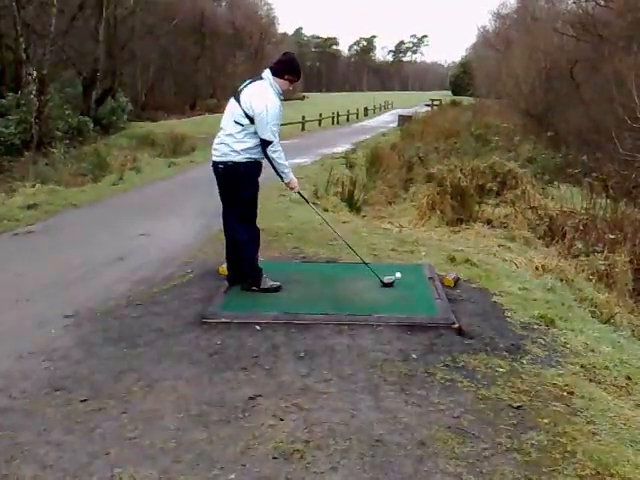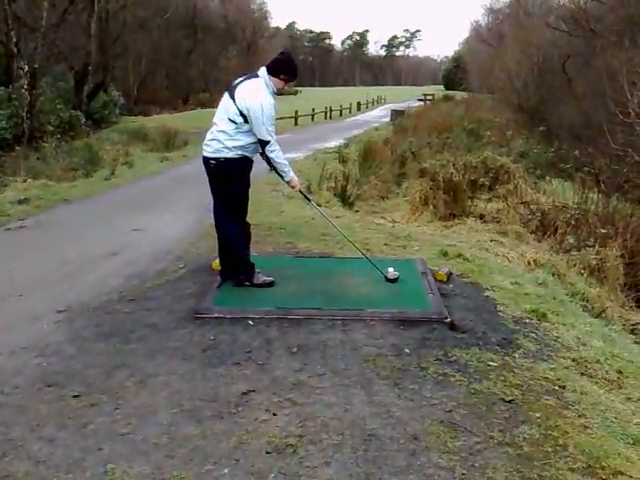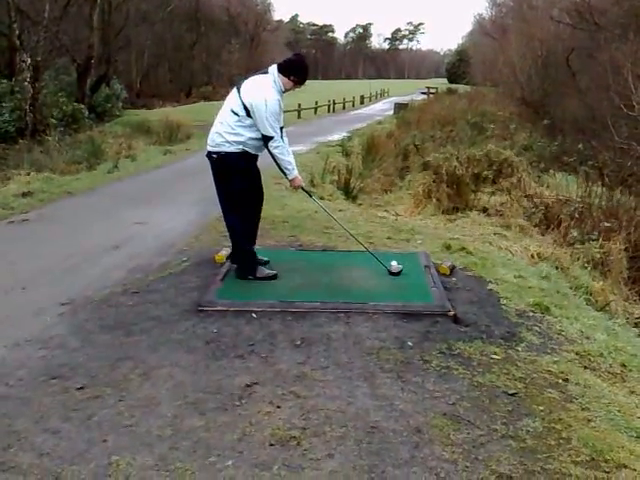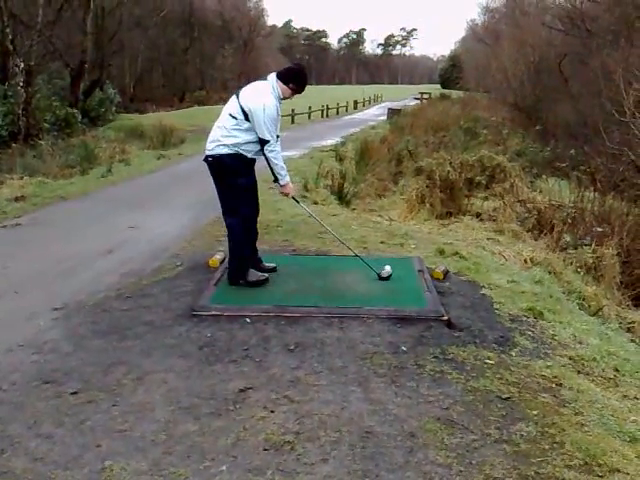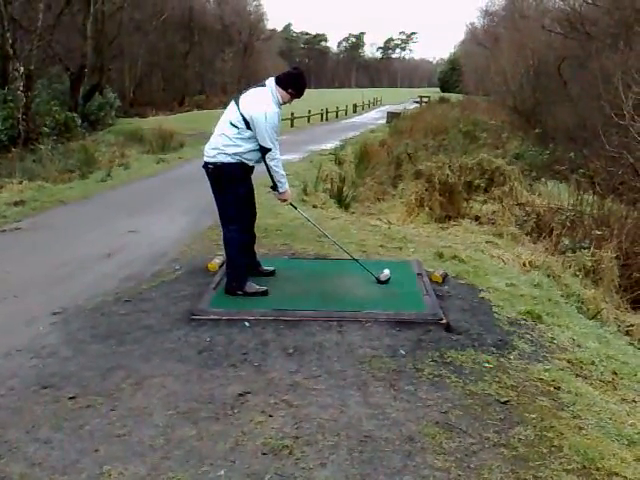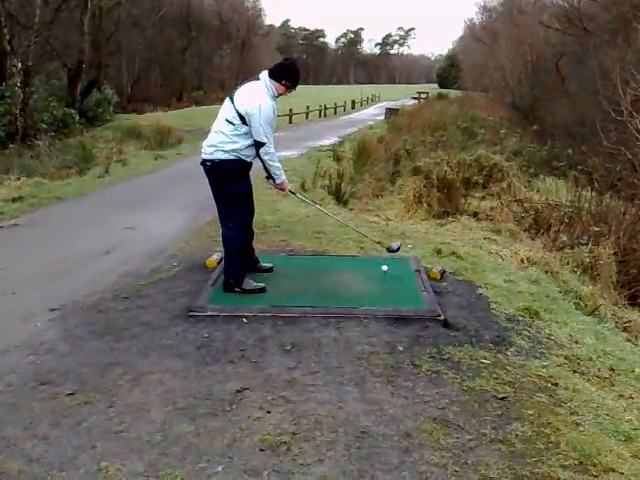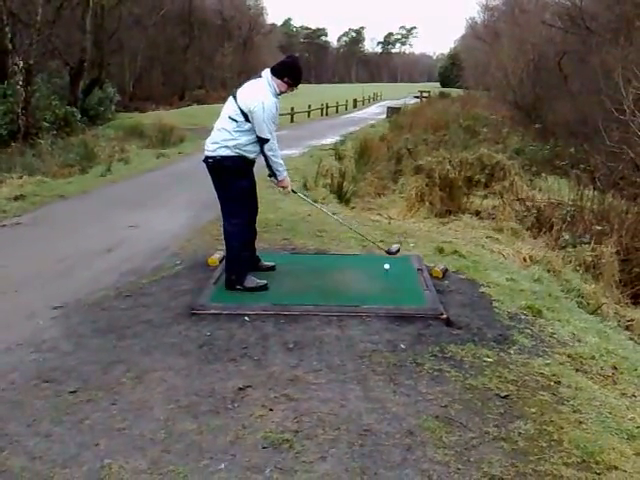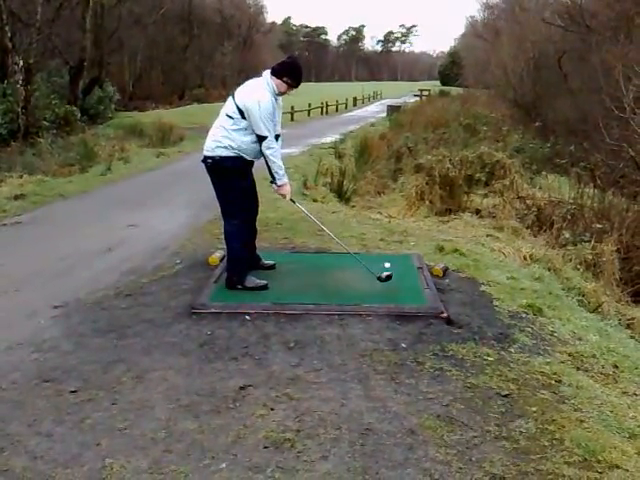
dt=0.5s
person 1, frame 1
left shoulder: (255, 85)
right shoulder: (267, 99)
right elbow: (270, 144)
right wrist: (287, 175)
left hip: (226, 159)
right hip: (238, 164)
left knee: (235, 219)
right knee: (245, 222)
left ankle: (237, 273)
right ankle: (251, 277)
person 1, frame 2
left shoulder: (250, 82)
right shoulder: (261, 98)
right elbow: (268, 143)
left wrist: (269, 161)
right wrist: (288, 175)
left hip: (218, 155)
right hip: (228, 159)
left knee: (227, 215)
right knee: (235, 218)
left ankle: (230, 268)
right ankle: (243, 273)
person 1, frame 3
left shoulder: (266, 83)
right shoulder: (266, 95)
left elbow: (278, 133)
right elbow: (272, 141)
left wrist: (292, 167)
right wrist: (292, 173)
left hip: (238, 152)
right hip: (229, 153)
left knee: (252, 204)
right knee: (240, 210)
left ankle: (243, 255)
right ankle: (247, 266)
person 1, frame 4
left shoulder: (265, 90)
right shoulder: (265, 100)
left elbow: (272, 140)
right elbow: (268, 145)
left wrist: (282, 176)
right wrist: (284, 180)
left hip: (236, 156)
right hip: (227, 157)
left knee: (248, 210)
right knee: (240, 213)
left ankle: (251, 259)
right ankle: (239, 271)
person 1, frame 5
left shoulder: (260, 93)
right shoulder: (267, 108)
left elbow: (268, 147)
right elbow: (270, 152)
left wrist: (279, 183)
right wrist: (282, 187)
left hip: (229, 161)
right hip: (226, 164)
left knee: (246, 217)
right knee: (236, 222)
left ankle: (249, 263)
right ankle: (237, 281)
person 1, frame 6
left shoulder: (256, 88)
right shoulder: (261, 102)
left elbow: (262, 141)
right elbow: (264, 146)
left wrist: (273, 173)
right wrist: (279, 177)
left hip: (228, 159)
right hip: (225, 162)
left knee: (244, 214)
right knee: (235, 219)
left ankle: (247, 261)
right ankle: (234, 278)
person 1, frame 7
left shoulder: (259, 86)
right shoulder: (264, 99)
left elbow: (266, 138)
right elbow: (267, 143)
left wrist: (275, 171)
right wrist: (281, 174)
left hip: (233, 156)
right hip: (227, 159)
left knee: (248, 211)
right knee: (237, 216)
left ankle: (249, 259)
right ankle: (236, 276)
person 1, frame 8
left shoulder: (268, 93)
right shoulder: (260, 97)
left elbow: (274, 138)
right elbow: (266, 143)
left wrist: (278, 176)
right wrist: (281, 180)
left hip: (236, 157)
right hip: (224, 159)
left knee: (249, 210)
right knee: (237, 216)
left ankle: (249, 258)
right ankle: (237, 276)
